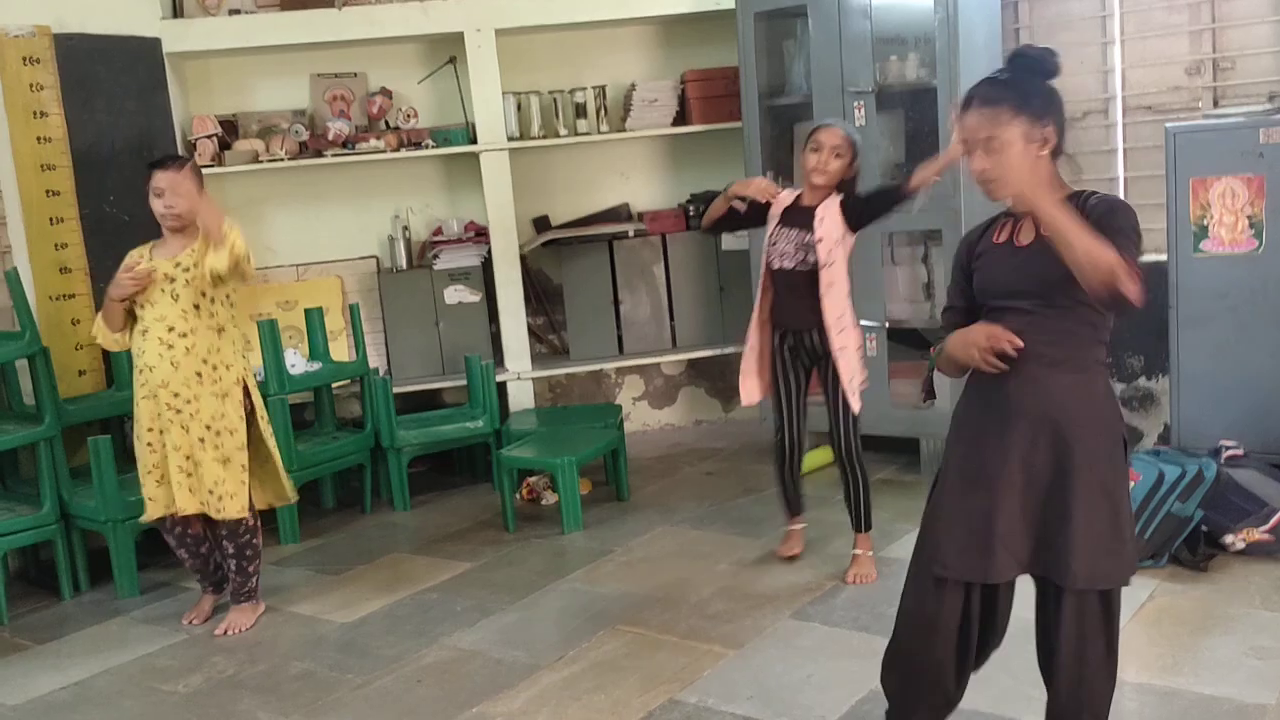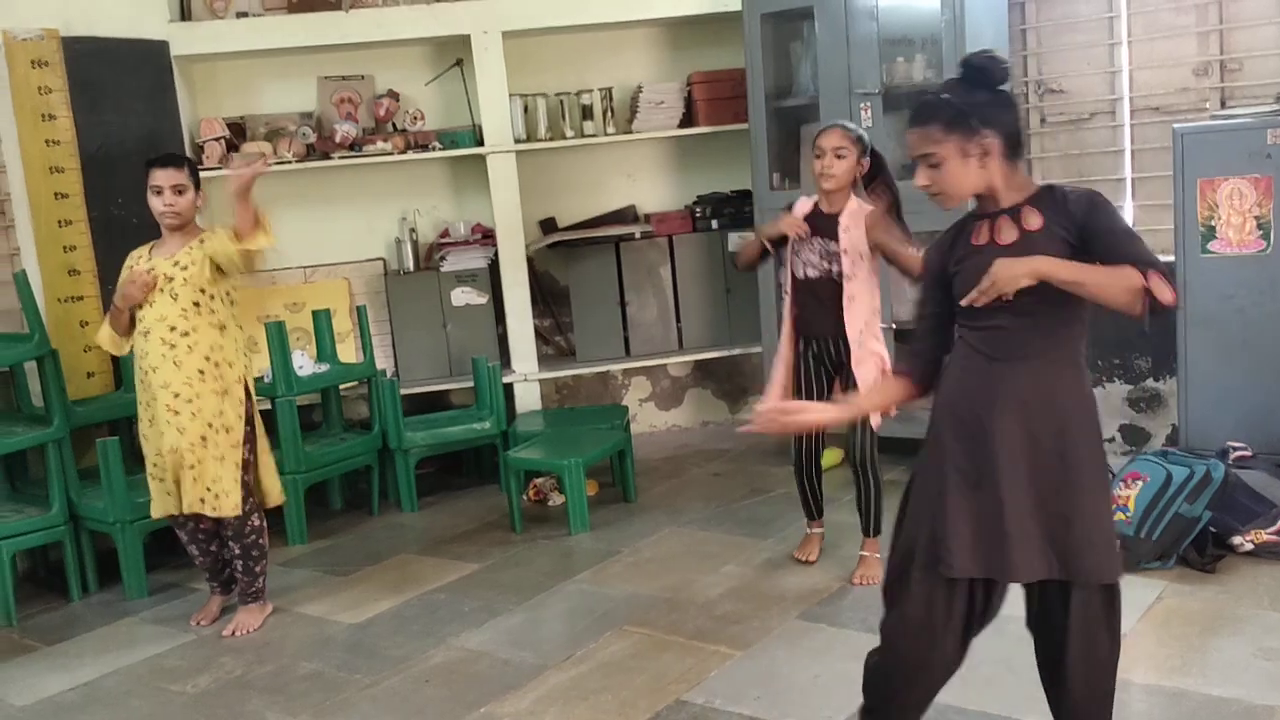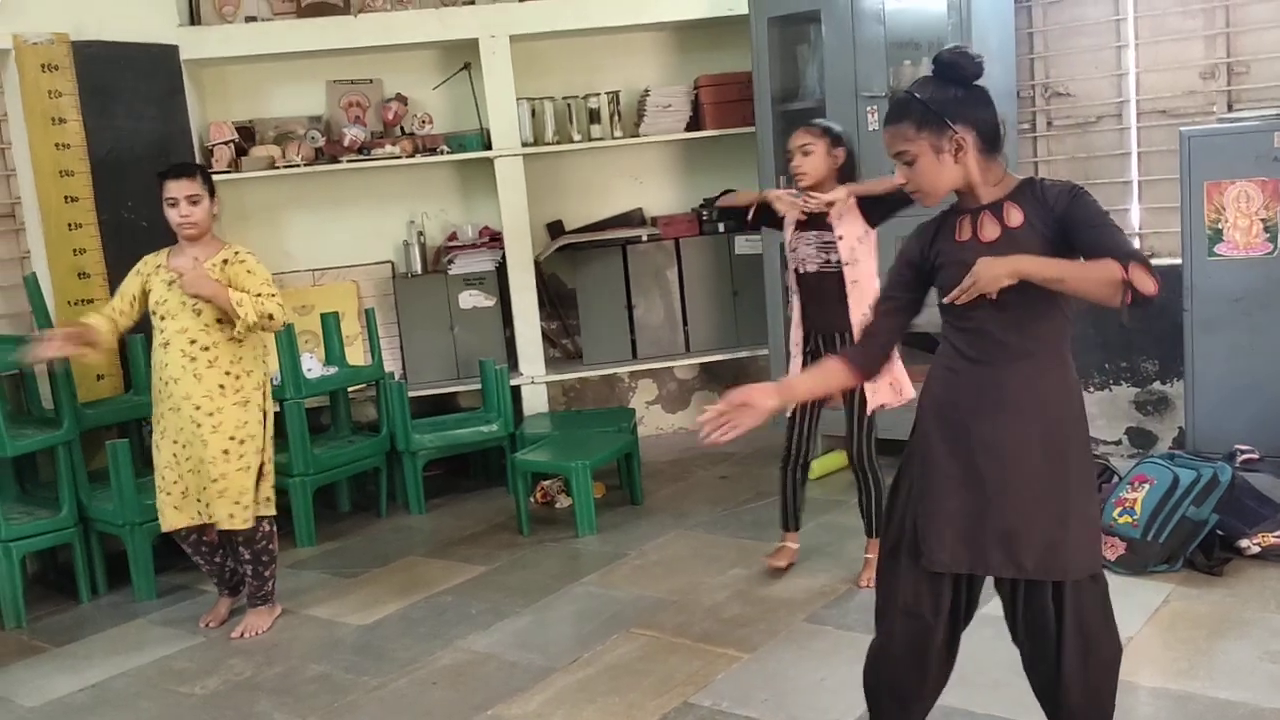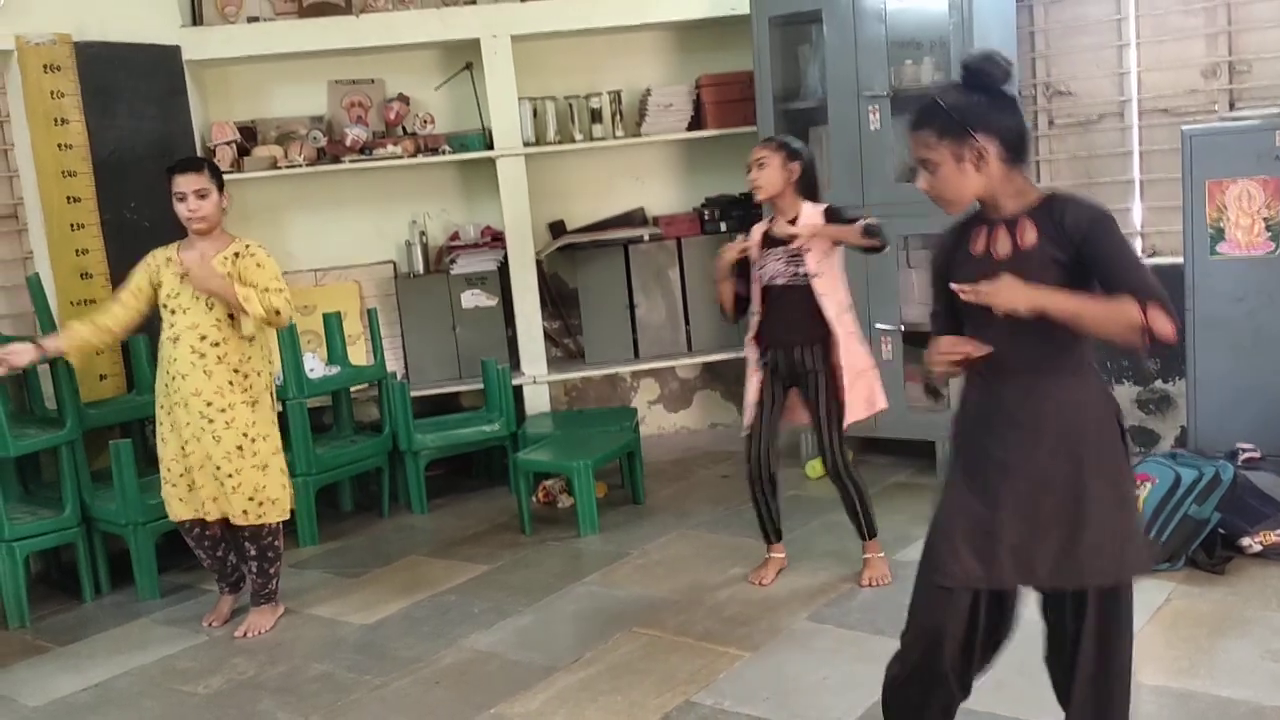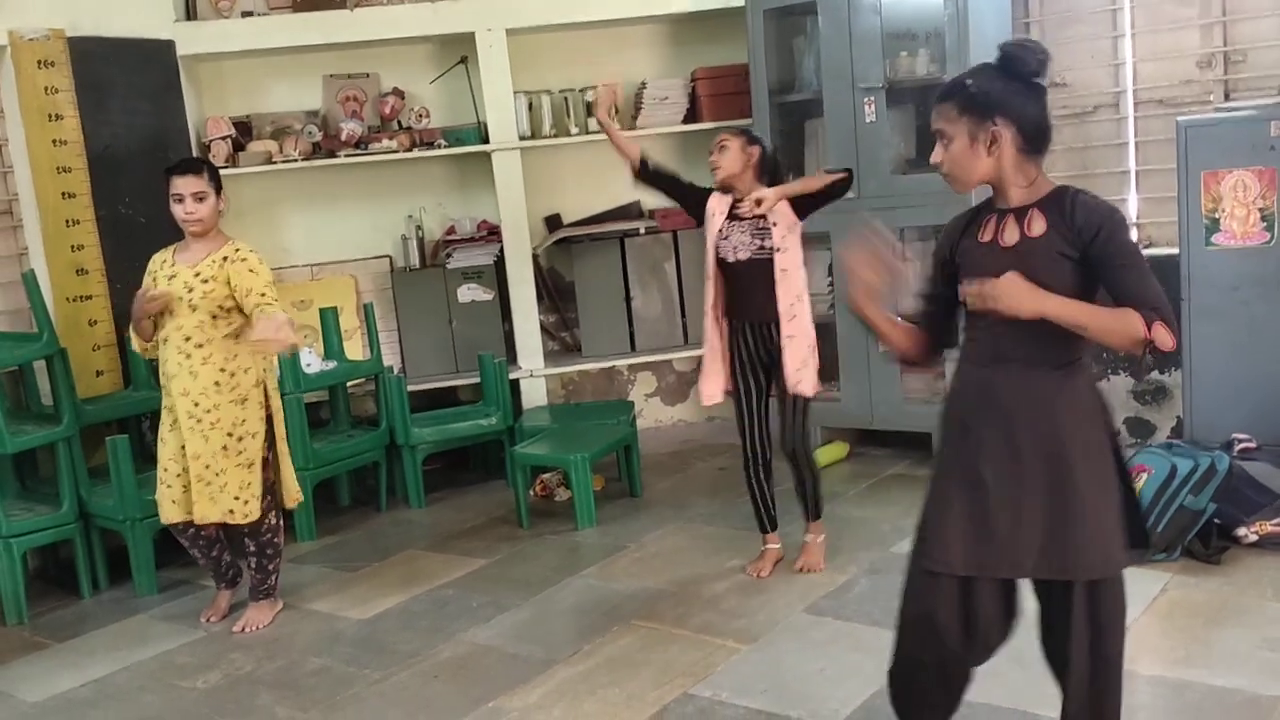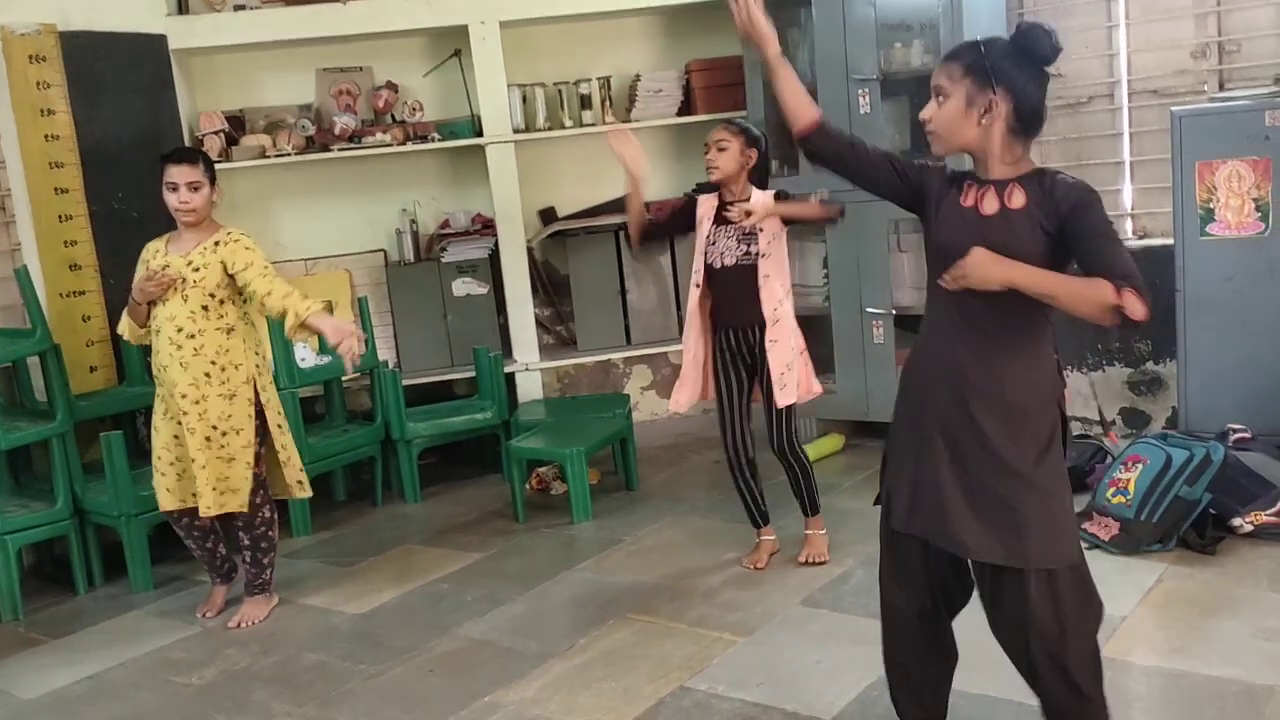
dt=0.3s
person 1, frame 1
left shoulder: (1104, 214)
right shoulder: (977, 243)
left elbow: (1120, 285)
right elbow: (948, 353)
left wrist: (1036, 193)
right wrist: (963, 343)
left hip: (1074, 442)
right hip: (984, 444)
left knee: (1076, 628)
right knee: (933, 619)
person 1, frame 2
left shoulder: (1077, 211)
right shoulder: (951, 248)
left elbow: (1157, 290)
right elbow: (920, 372)
left wrist: (1041, 266)
right wrist: (826, 413)
left hip: (1056, 438)
right hip: (964, 440)
left knee: (1076, 622)
right knee: (922, 620)
person 1, frame 3
left shoulder: (1057, 204)
right shoulder: (928, 243)
left elbow: (1138, 281)
right elbow: (866, 354)
left wrist: (1019, 264)
right wrist: (772, 395)
left hip: (1041, 438)
right hip: (950, 440)
left knee: (1068, 619)
right knee: (914, 616)
person 1, frame 4
left shoulder: (1077, 222)
right shoulder: (953, 248)
left elbow: (1157, 322)
left wrist: (1034, 298)
right wrist: (939, 356)
left hip: (1076, 453)
right hip: (985, 455)
left knee: (1093, 629)
right knee: (942, 622)
person 1, frame 5
left shoulder: (1086, 218)
right shoulder: (961, 234)
left elbow: (1159, 332)
right elbow: (919, 347)
left wrist: (1039, 301)
right wrist: (867, 304)
left hip: (1063, 447)
right hip: (975, 444)
left knee: (1084, 625)
right knee: (935, 616)
person 1, frame 6
left shoulder: (1064, 199)
right shoulder: (934, 190)
left elbow: (1129, 302)
right elbow: (821, 141)
left wrist: (1010, 272)
left hip: (1013, 428)
right hip: (927, 419)
left knee: (1040, 600)
right knee: (913, 596)
person 2, frame 1
left shoulder: (214, 249)
right shoulder: (138, 260)
left elbow: (233, 256)
right elbow: (114, 334)
left wrist: (199, 219)
right wrist: (115, 294)
left hip: (215, 398)
right hip: (158, 404)
left knee: (228, 496)
right knee: (172, 505)
left ankle: (248, 596)
right ankle: (212, 586)
person 2, frame 2
left shoulder: (213, 248)
right shoulder: (136, 261)
left elbow: (245, 246)
right elbow: (116, 338)
left wrist: (242, 194)
right wrist: (120, 304)
left hip: (217, 396)
right hip: (160, 403)
left knee: (232, 495)
right knee: (181, 504)
left ankle: (254, 597)
right ankle: (220, 586)
person 2, frame 3
left shoulder: (238, 261)
right shoulder: (151, 267)
left elbow: (274, 314)
right elbow: (111, 319)
left wrist: (214, 292)
right wrist: (73, 335)
left hip: (233, 405)
right hip: (175, 408)
left knee: (243, 503)
right knee: (184, 510)
left ankle: (264, 600)
right ankle: (230, 589)
person 2, frame 4
left shoulder: (248, 256)
right shoulder: (159, 262)
left elbow: (280, 309)
right elbow: (110, 321)
left wrist: (219, 286)
right wrist: (39, 347)
left hip: (239, 401)
right hip: (181, 405)
left knee: (252, 498)
right knee: (192, 505)
left ankle: (266, 599)
right ankle: (230, 586)
person 2, frame 5
left shoulder: (239, 259)
right shoulder: (159, 263)
left elbow: (267, 307)
right elbow: (149, 343)
left wrist: (272, 324)
right wrist: (140, 316)
left hip: (236, 402)
right hip: (181, 408)
left knee: (248, 497)
right knee: (181, 507)
left ankle: (265, 593)
right ankle: (226, 582)
person 2, frame 6
left shoulder: (231, 245)
right shoulder: (153, 253)
left elbow: (271, 289)
right elbow: (137, 331)
left wrist: (325, 322)
right wrist: (138, 299)
left hip: (229, 393)
right hip: (174, 398)
left knee: (247, 490)
right knee: (179, 498)
left ankle: (260, 589)
right ankle: (222, 577)
person 3, frame 1
left shoulder: (846, 210)
right shoulder: (777, 203)
left elbow: (899, 189)
right elbow: (709, 225)
left wrist: (953, 151)
right wrist: (735, 191)
left hip: (833, 339)
right hip: (784, 339)
left knee: (846, 445)
right knee: (787, 441)
left ankle: (864, 546)
right ankle: (795, 522)
person 3, frame 2
left shoulder: (874, 216)
right shoulder: (799, 214)
left elbow: (916, 266)
right elbow: (743, 261)
left wrist: (880, 232)
right wrist: (769, 232)
left hip: (855, 347)
right hip: (808, 347)
left knee: (862, 452)
right knee: (804, 449)
left ankle: (871, 549)
right ankle: (815, 526)
person 3, frame 3
left shoulder: (859, 207)
right shoulder: (790, 212)
left elbow: (909, 187)
right elbow: (725, 205)
left wrist: (846, 192)
right wrist: (767, 195)
left hip: (857, 341)
right hip: (810, 344)
left knee: (860, 451)
right knee: (795, 448)
left ankle: (875, 551)
right ankle: (789, 539)
person 3, frame 4
left shoulder: (825, 221)
right shoulder: (755, 238)
left elbow: (875, 240)
right elbow: (731, 309)
left wrist: (812, 230)
right wrist: (726, 264)
left hip: (818, 354)
right hip: (770, 358)
left knee: (835, 460)
right knee: (758, 460)
left ankle: (872, 550)
right ankle: (775, 551)
person 3, frame 5
left shoulder: (787, 204)
right shoulder: (712, 205)
left elbow: (842, 177)
right elbow: (648, 171)
left wrist: (779, 192)
right wrist: (608, 124)
left hip: (785, 333)
right hip: (739, 337)
left knee: (794, 440)
right knee: (754, 445)
left ankle: (814, 534)
right ankle: (771, 541)
person 3, frame 6
left shoulder: (772, 203)
right shoulder: (698, 209)
left elbow: (833, 210)
right elbow: (639, 237)
left wrist: (767, 213)
right wrist: (634, 173)
left hip: (771, 335)
right hip: (723, 339)
left knee: (784, 441)
right knee: (734, 445)
left ankle: (815, 528)
right ankle: (765, 534)
